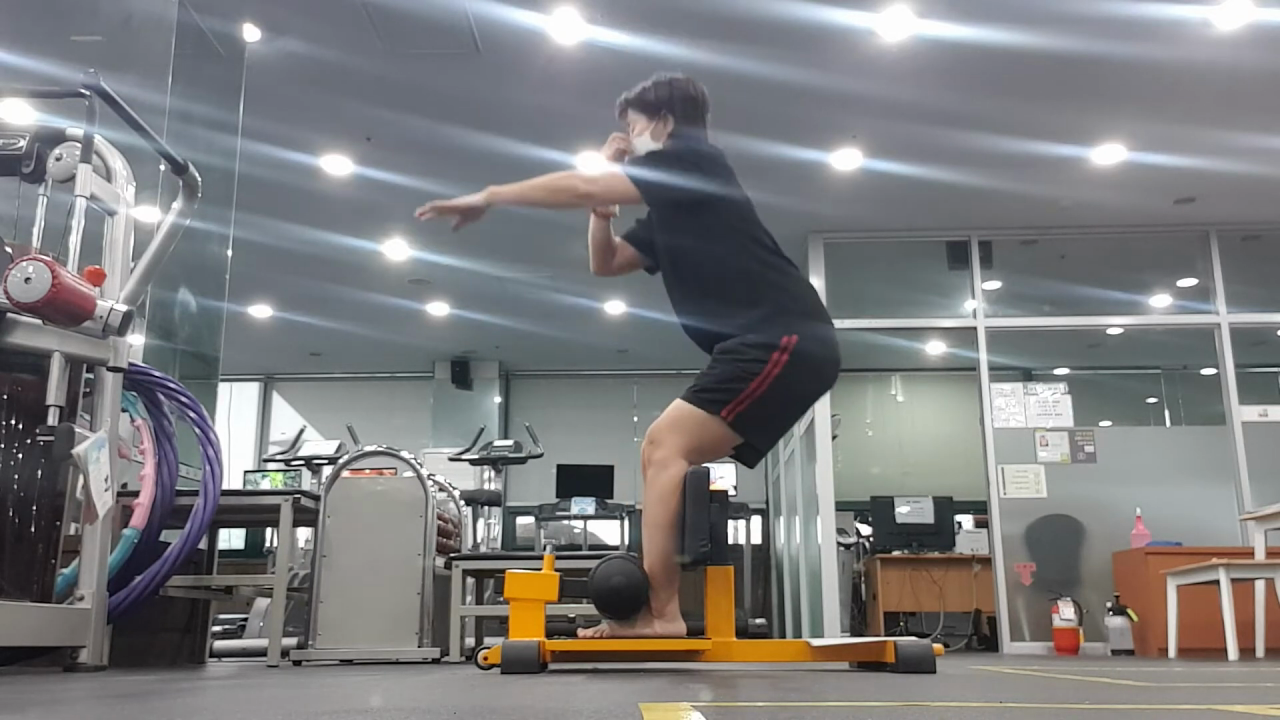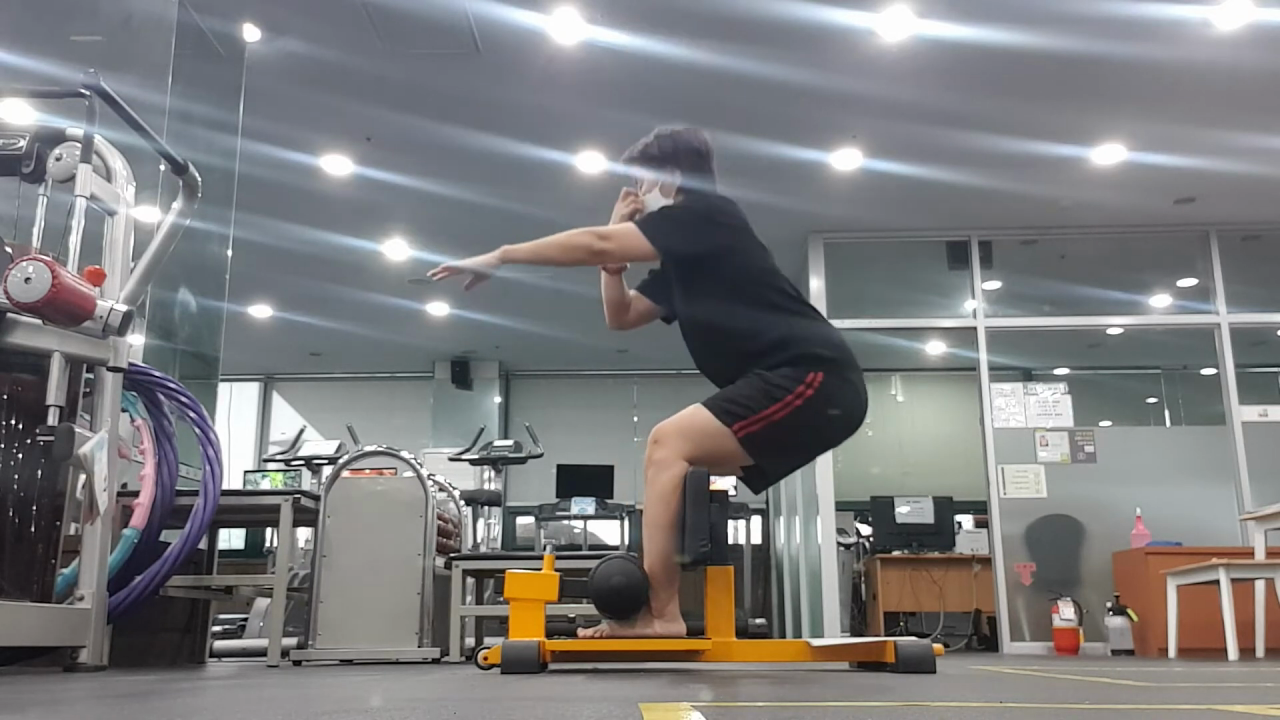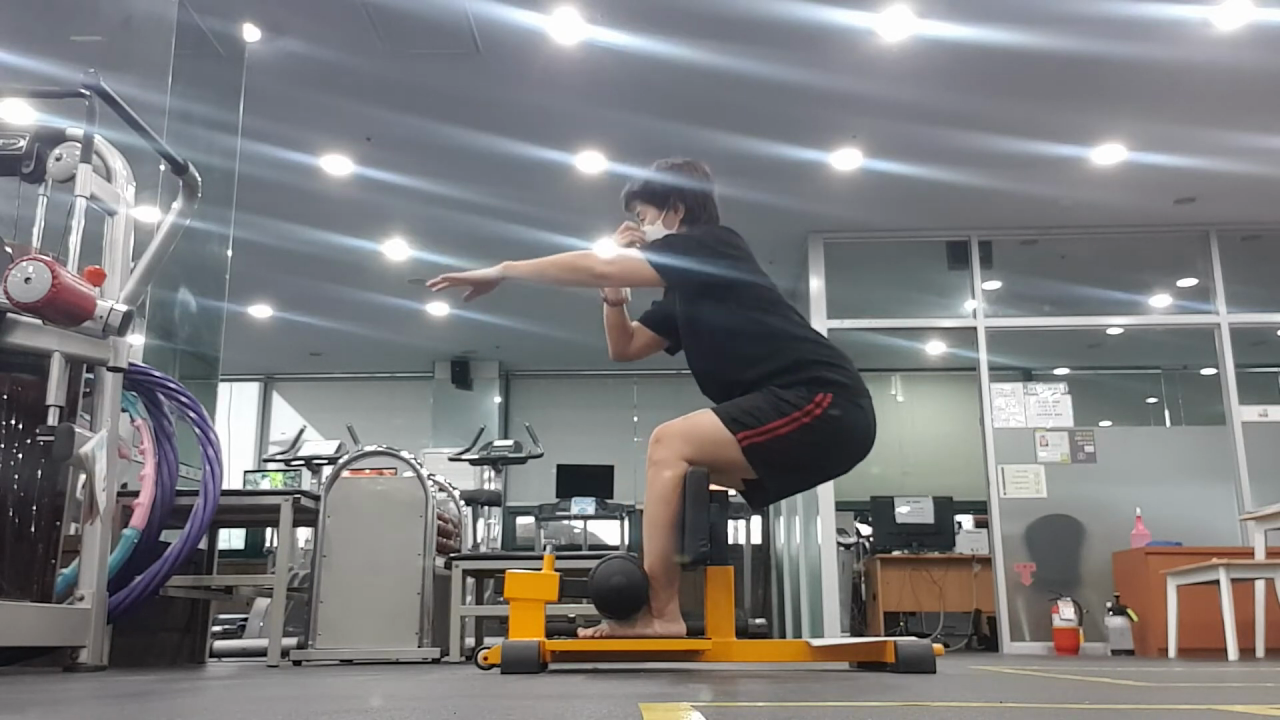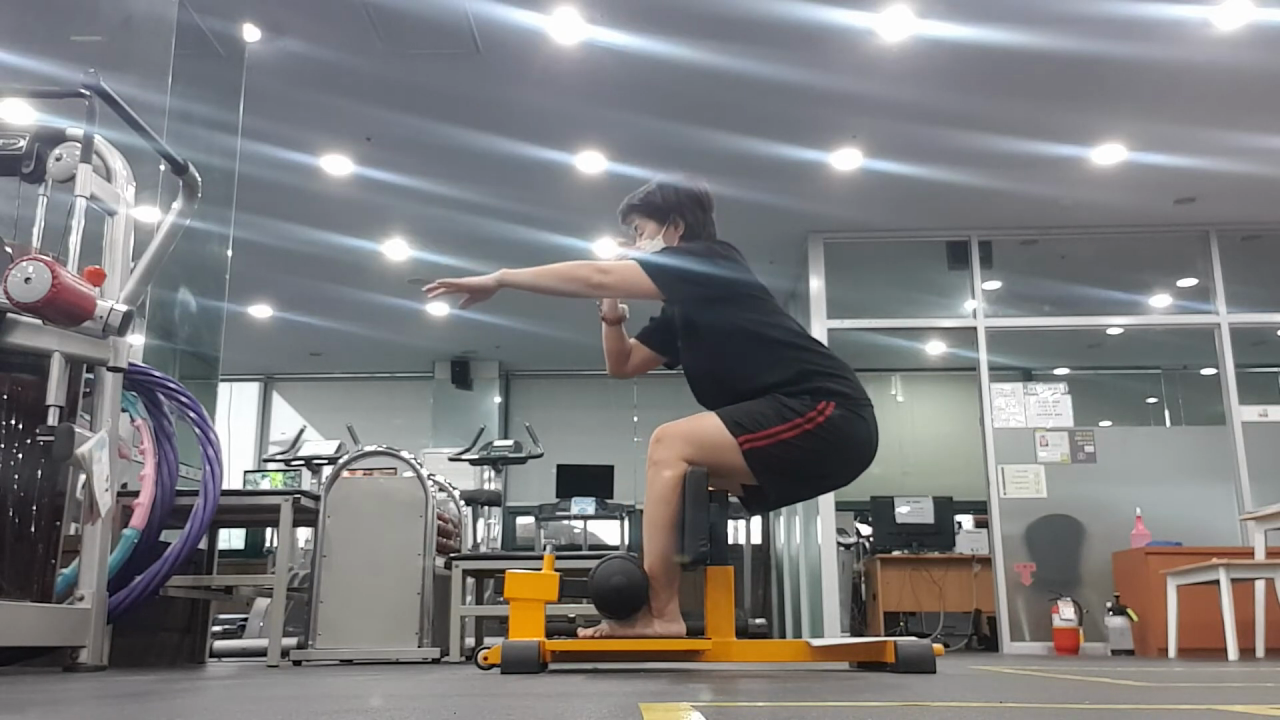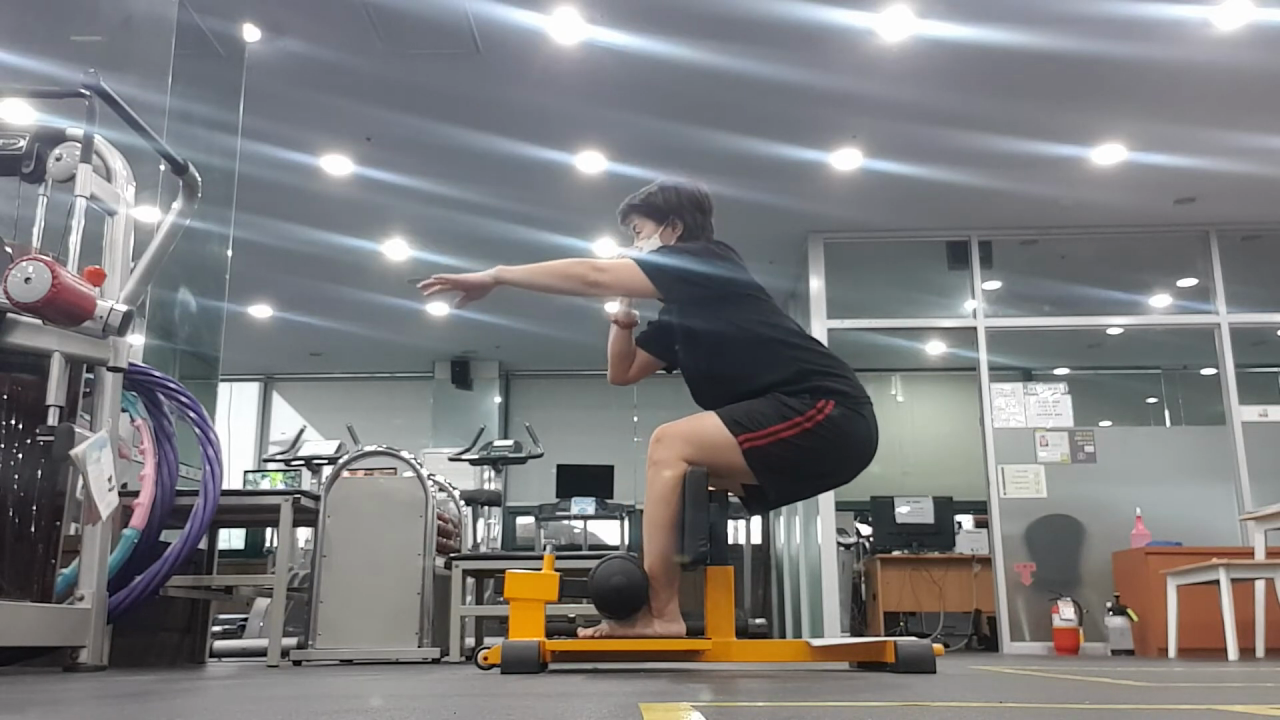
dt=0.4s
person 1, frame 1
left shoulder: (694, 162)
right shoulder: (671, 211)
left elbow: (581, 187)
right elbow: (605, 262)
left wrist: (487, 197)
right wrist: (605, 199)
left hip: (784, 339)
right hip: (777, 347)
left knee: (665, 444)
right knee: (664, 455)
left ankle: (659, 614)
right ankle: (660, 609)
person 1, frame 2
left shoulder: (708, 216)
right shoulder: (684, 257)
left elbow: (596, 245)
right elbow: (621, 316)
left wrist: (501, 256)
right wrist: (614, 249)
left hip: (814, 380)
right hip: (809, 387)
left knee: (669, 443)
right knee: (678, 464)
left ankle: (660, 615)
right ankle: (679, 607)
person 1, frame 3
left shoulder: (712, 247)
right shoulder: (687, 291)
left elbow: (596, 269)
right elbow: (624, 347)
left wrist: (501, 272)
right wrist: (615, 284)
left hip: (825, 406)
right hip: (829, 417)
left knee: (670, 443)
right knee: (683, 476)
left ankle: (659, 615)
person 1, frame 4
left shoulder: (709, 261)
right shoulder: (683, 306)
left elbow: (595, 277)
right elbow: (622, 364)
left wrist: (500, 278)
right wrist: (613, 304)
left hip: (829, 416)
right hip: (829, 429)
left knee: (670, 444)
right knee: (682, 483)
left ankle: (659, 615)
person 1, frame 5
left shoulder: (707, 261)
right shoulder: (683, 309)
left elbow: (594, 276)
right elbow: (622, 371)
left wrist: (496, 275)
right wrist: (625, 310)
left hip: (828, 414)
right hip: (827, 427)
left knee: (671, 444)
right knee: (680, 481)
left ankle: (660, 616)
